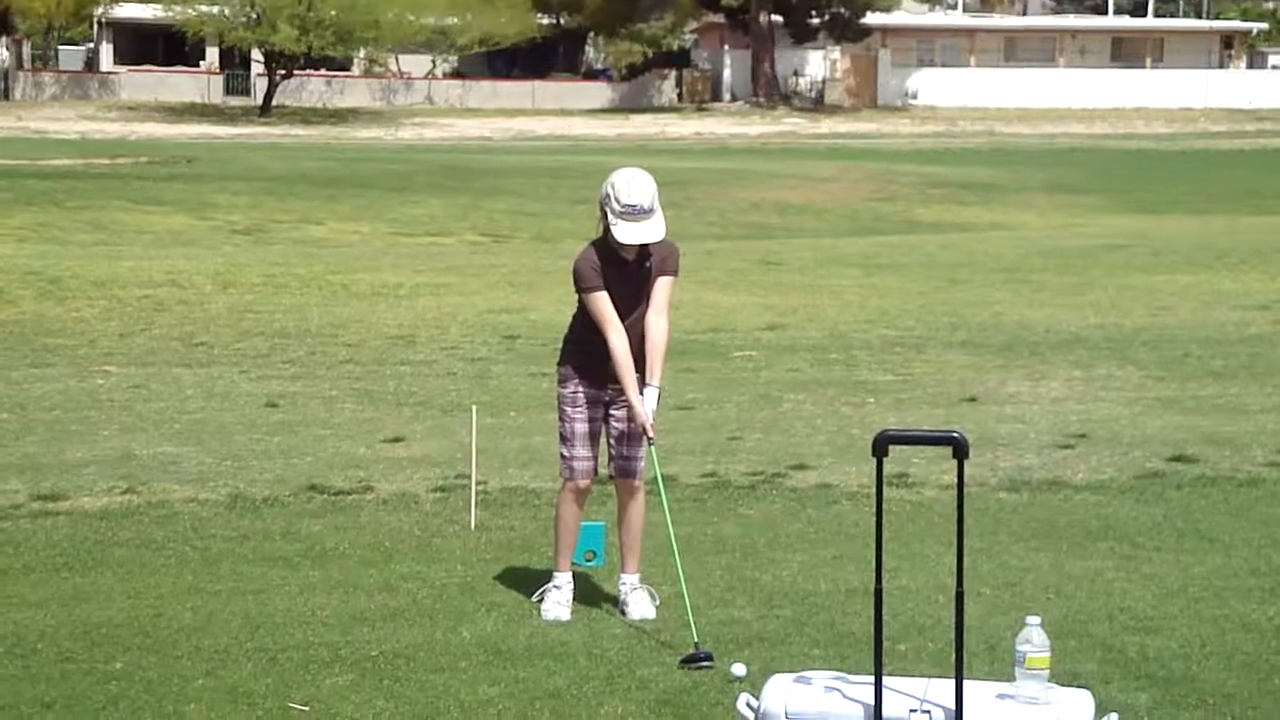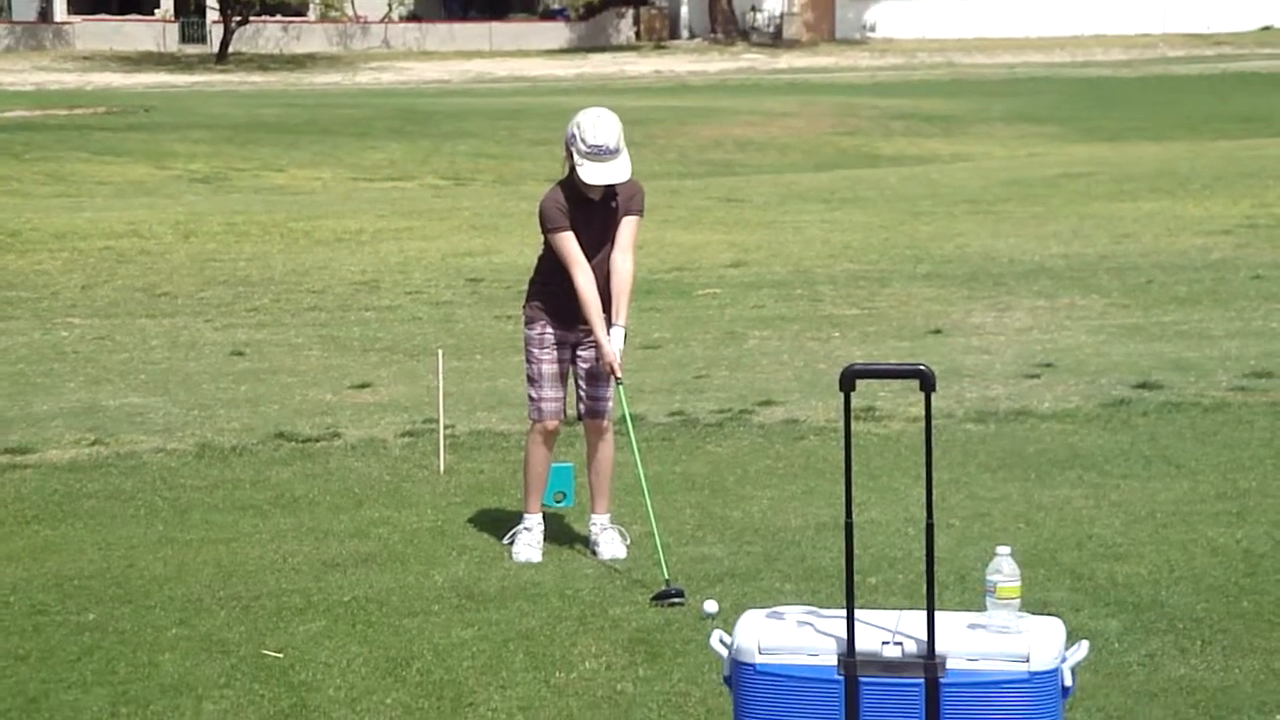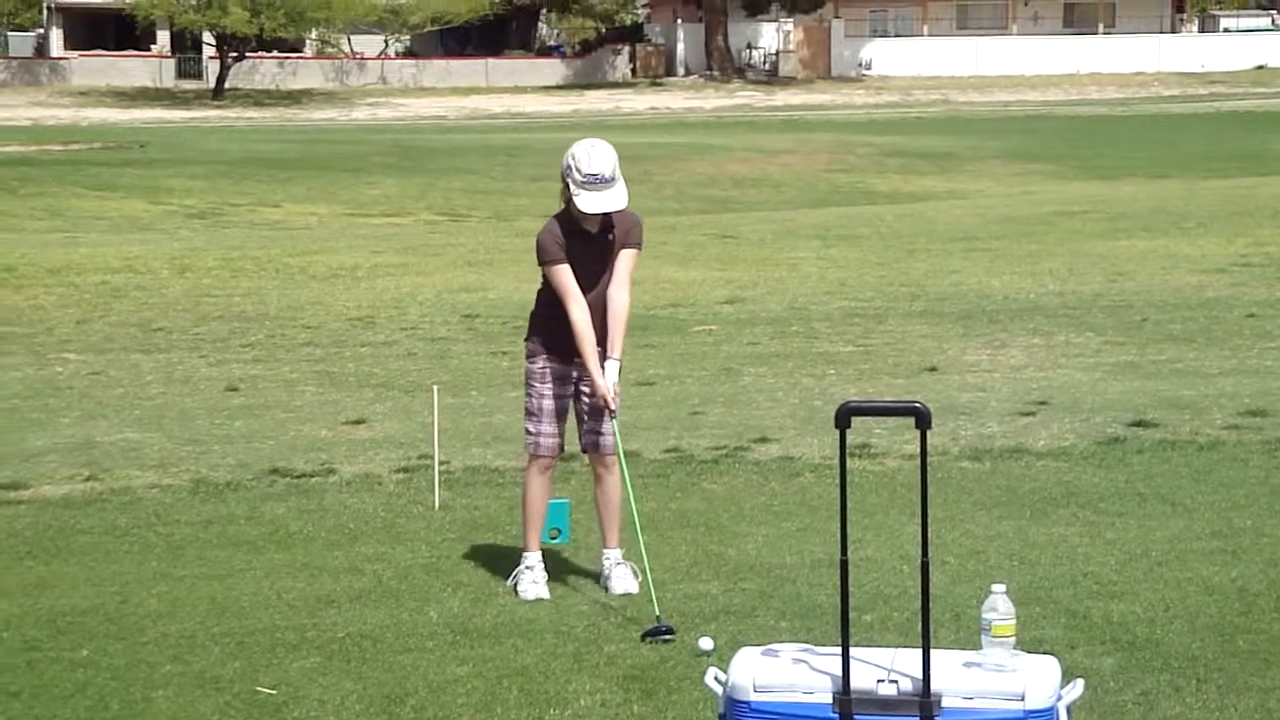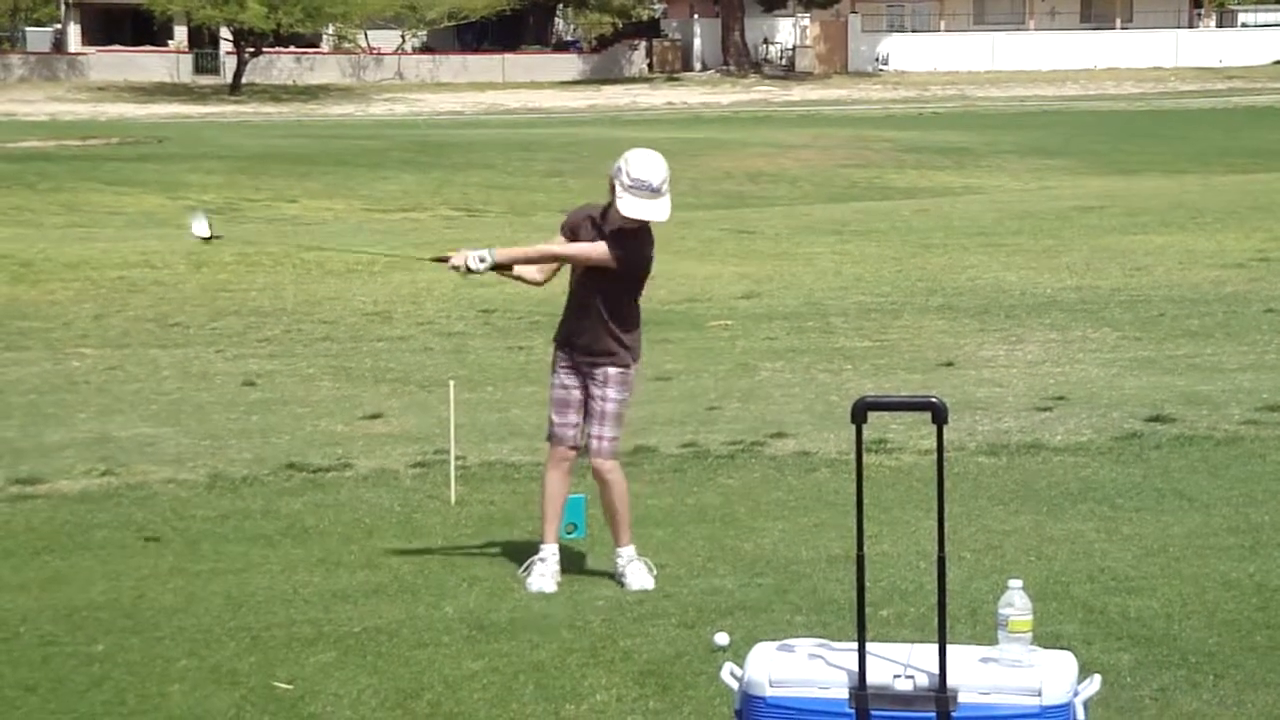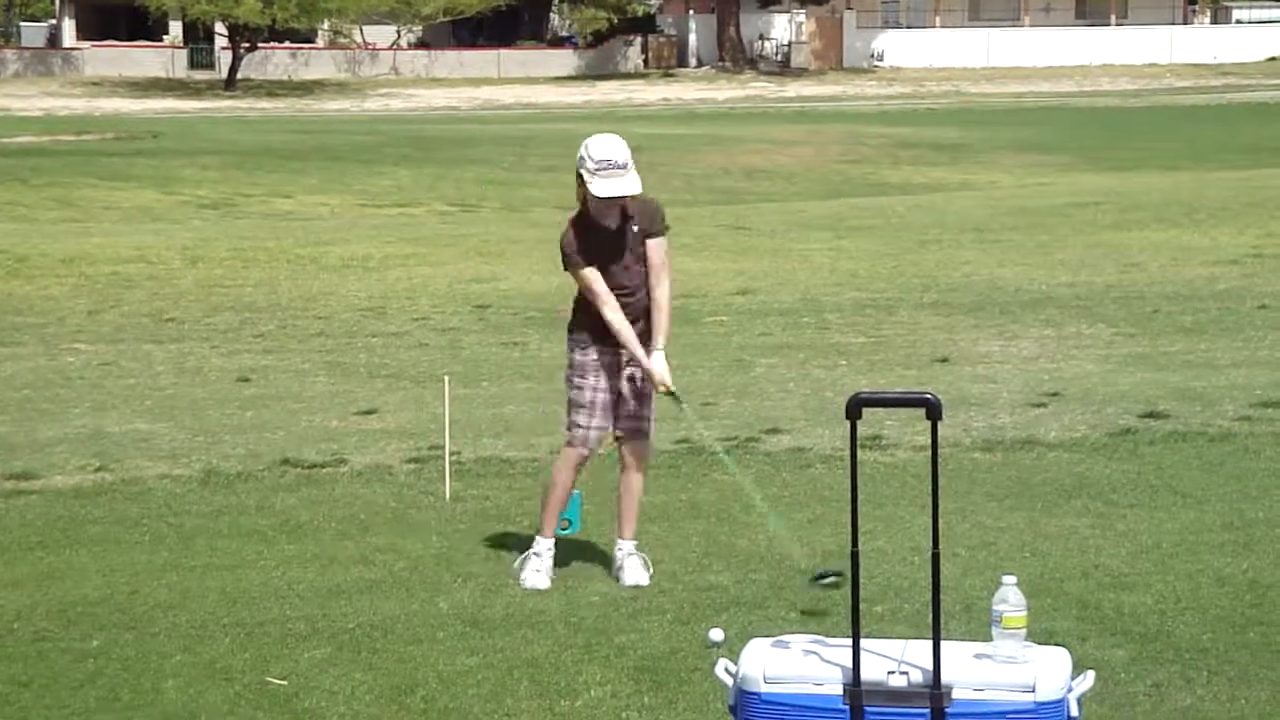
dt=1s
person 1, frame 1
left shoulder: (665, 254)
right shoulder: (588, 263)
left elbow: (656, 320)
right elbow: (614, 333)
left wrist: (651, 390)
right wrist: (634, 402)
left hip: (633, 378)
right hip: (583, 378)
left knee: (630, 481)
right knee: (577, 480)
left ankle: (630, 583)
right ankle: (561, 581)
person 1, frame 2
left shoulder: (630, 193)
right shoulder: (554, 204)
left elbow: (622, 260)
right elbow: (580, 273)
left wrist: (618, 329)
right wrist: (603, 341)
left hip: (600, 319)
right hip: (549, 319)
left knee: (599, 421)
right knee: (546, 422)
left ankle: (601, 523)
right ankle: (531, 523)
person 1, frame 3
left shoulder: (629, 226)
right shoulder: (552, 236)
left elbow: (619, 293)
right elbow: (575, 307)
left wrist: (613, 363)
right wrist: (594, 375)
left hip: (599, 353)
right hip: (551, 352)
left knee: (605, 456)
right knee: (542, 456)
left ankle: (613, 558)
right ankle: (531, 561)
person 1, frame 4
left shoulder: (637, 246)
right shoulder: (582, 218)
left elbow: (556, 254)
right elbow: (541, 273)
left wrist: (491, 255)
right wrist: (492, 262)
left hip: (613, 359)
right hip: (570, 352)
left knee: (603, 460)
right knee: (561, 451)
left ankle: (626, 554)
right ankle: (547, 554)
person 1, frame 5
left shoulder: (646, 215)
right shoulder: (575, 236)
left elbow: (660, 286)
right elbow: (605, 303)
left wrist: (658, 352)
right wrist: (642, 361)
left hip: (641, 345)
right hip: (592, 347)
left knee: (635, 447)
right knee: (580, 447)
left ankle: (626, 548)
right ankle: (543, 546)
